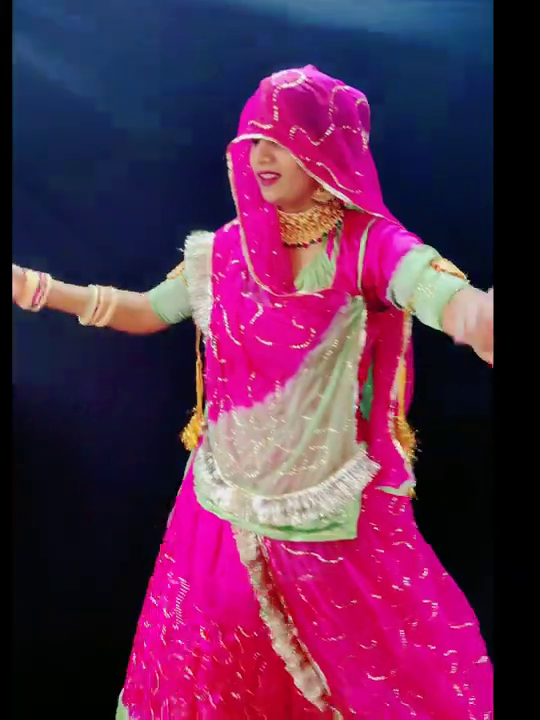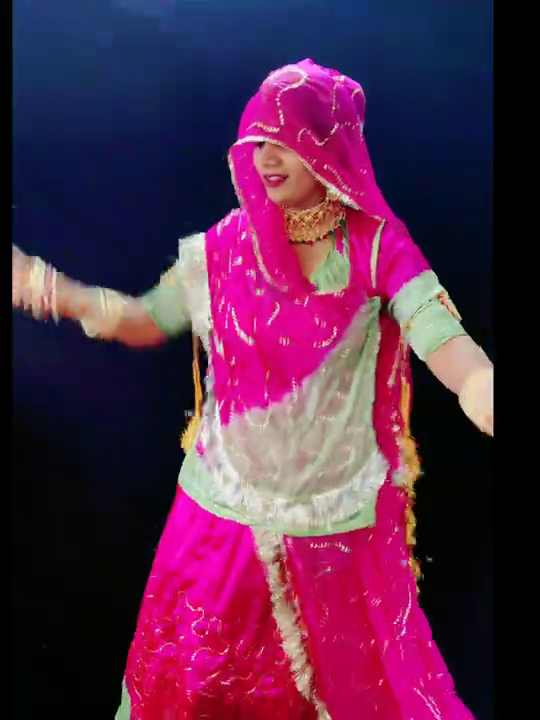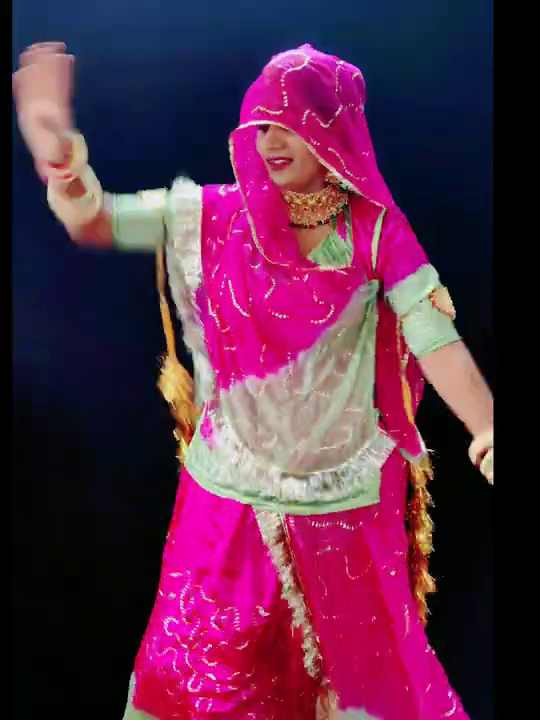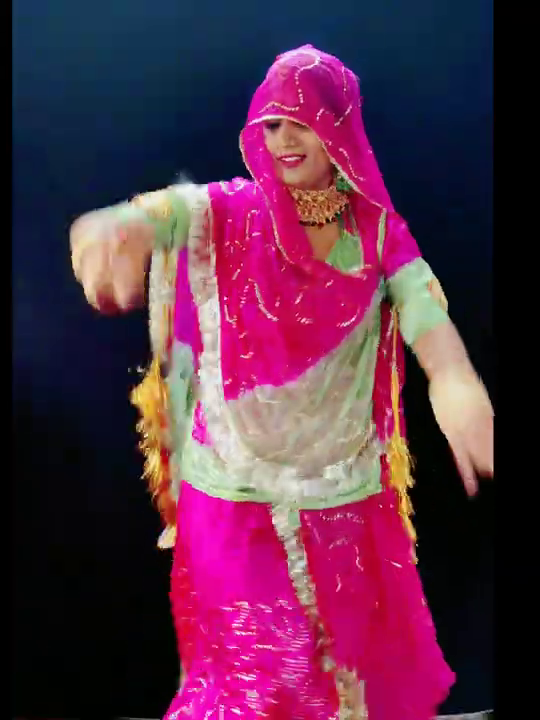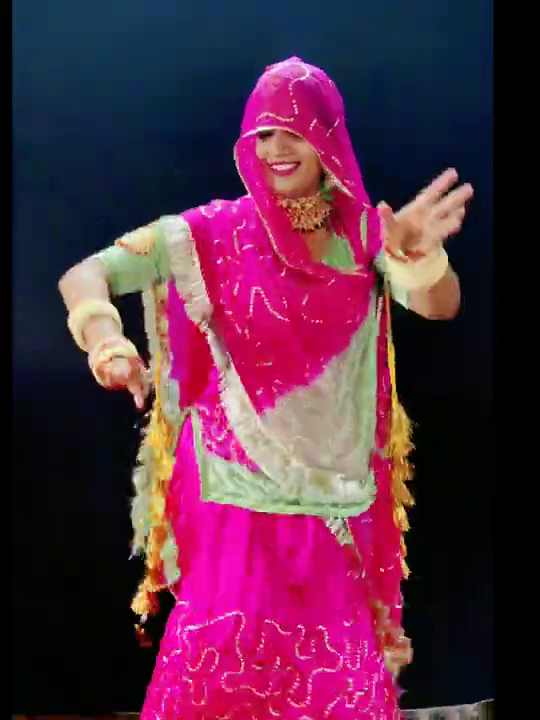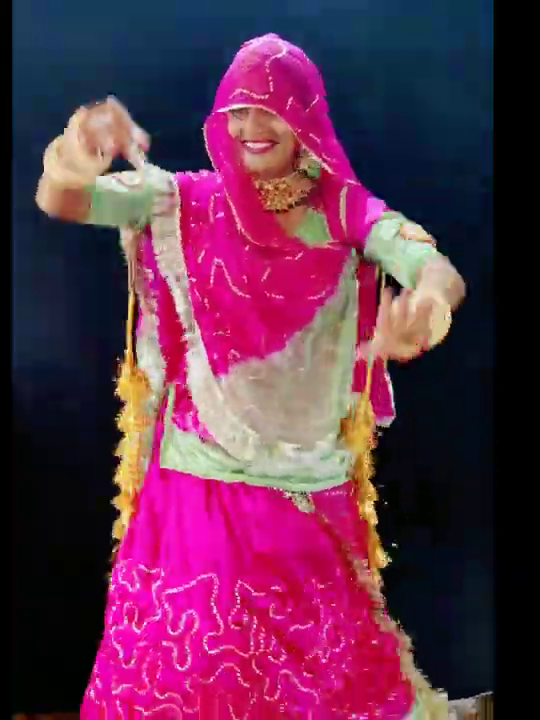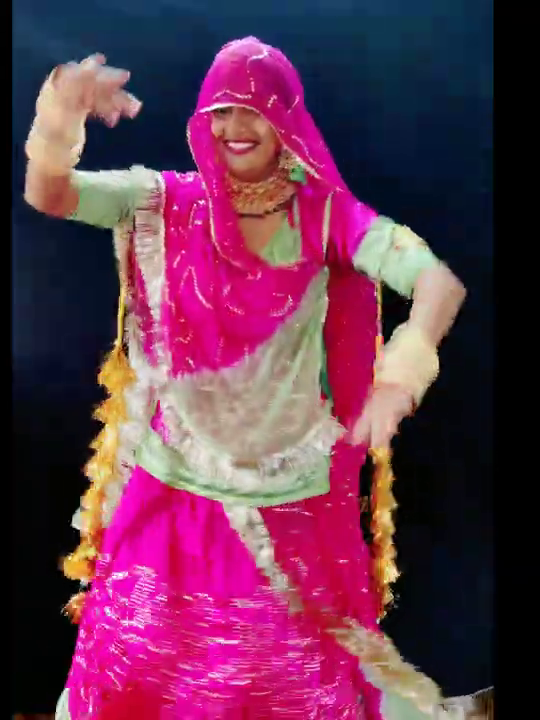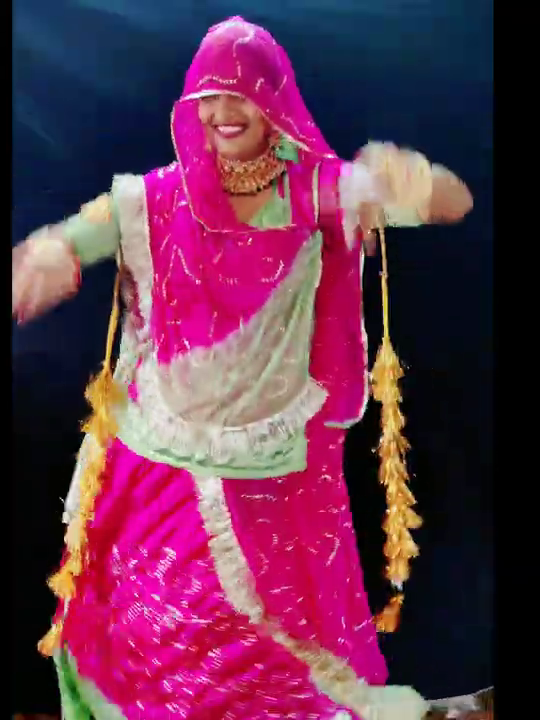
dt=0.2s
person 1, frame 1
left shoulder: (375, 243)
right shoulder: (228, 247)
left elbow: (456, 302)
right elbow: (151, 309)
left wrist: (486, 323)
right wrist: (40, 289)
left hip: (338, 510)
right hip: (227, 504)
person 1, frame 2
left shoulder: (380, 245)
right shoulder: (226, 244)
left elbow: (444, 343)
right elbow: (149, 320)
left wrist: (485, 391)
right wrist: (53, 294)
left hip: (342, 510)
right hip: (226, 503)
right knee: (191, 666)
person 1, frame 3
left shoulder: (378, 230)
right shoulder: (216, 214)
left elbow: (438, 341)
right elbow: (93, 221)
left wrist: (489, 434)
right wrist: (60, 154)
left hip: (344, 489)
right hip: (231, 483)
left knee: (355, 645)
right knee: (206, 651)
person 1, frame 4
left shoulder: (378, 230)
right shoulder: (216, 213)
left elbow: (433, 331)
right elbow: (97, 228)
left wrist: (464, 400)
right wrist: (103, 242)
left hip: (341, 488)
right hip: (232, 487)
left knee: (356, 641)
right knee: (251, 656)
person 1, frame 5
left shoulder: (364, 229)
right shoulder: (205, 233)
left elbow: (440, 301)
right elbow: (81, 275)
left wrist: (422, 263)
right wrist: (98, 324)
left hip: (343, 496)
right hip: (242, 498)
right knee: (227, 663)
person 1, frame 6
left shoulder: (347, 207)
right shoulder: (183, 201)
left elbow: (444, 278)
right elbow: (57, 201)
left wrist: (422, 306)
right wrist: (78, 155)
left hip: (311, 475)
right hip: (205, 471)
left knee: (326, 643)
right knee: (185, 649)
person 1, frame 7
left shoulder: (330, 214)
right shoulder: (167, 202)
left elbow: (439, 281)
right elbow: (49, 198)
left wrist: (411, 349)
right wrist: (58, 126)
left hip: (295, 485)
right hip: (174, 479)
left knee: (303, 654)
right knee: (141, 646)
person 1, frame 8
left shoulder: (323, 185)
right shoulder: (159, 195)
left elbow: (454, 203)
right elbow: (56, 243)
left wrist: (409, 180)
right wrist: (46, 256)
left hip: (282, 461)
right hip: (160, 454)
left knee: (294, 628)
right knee: (138, 620)
